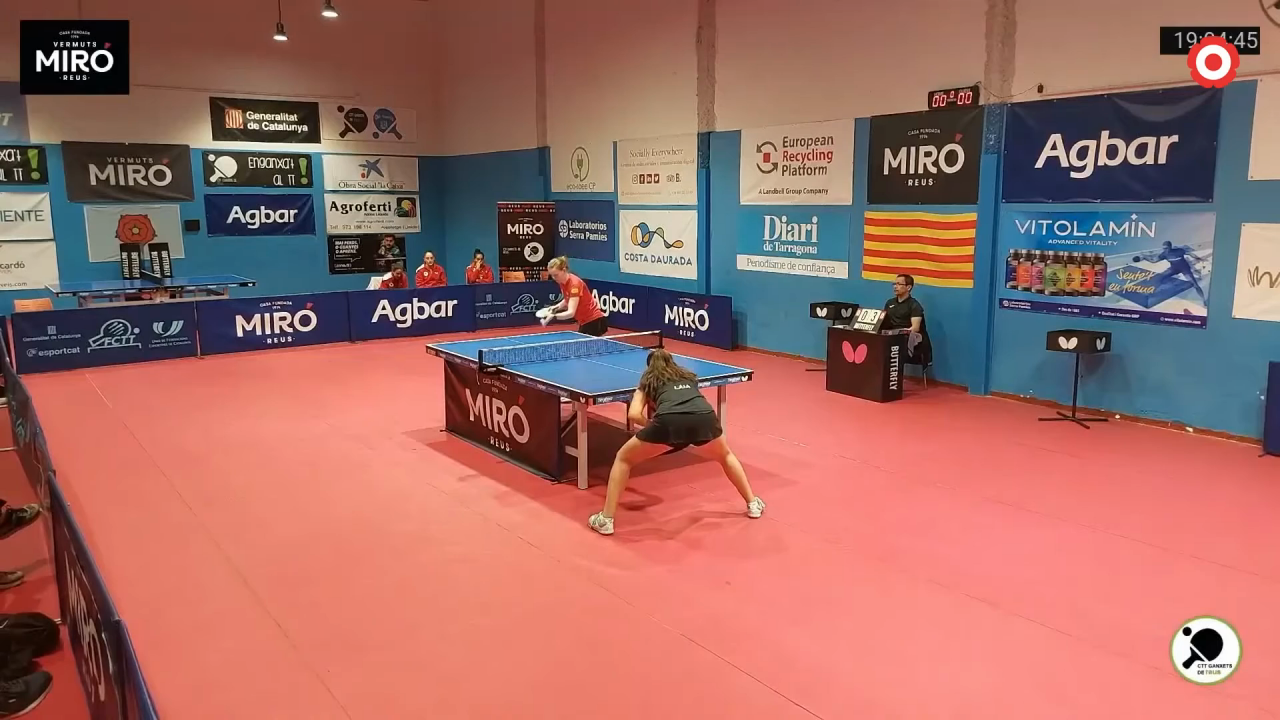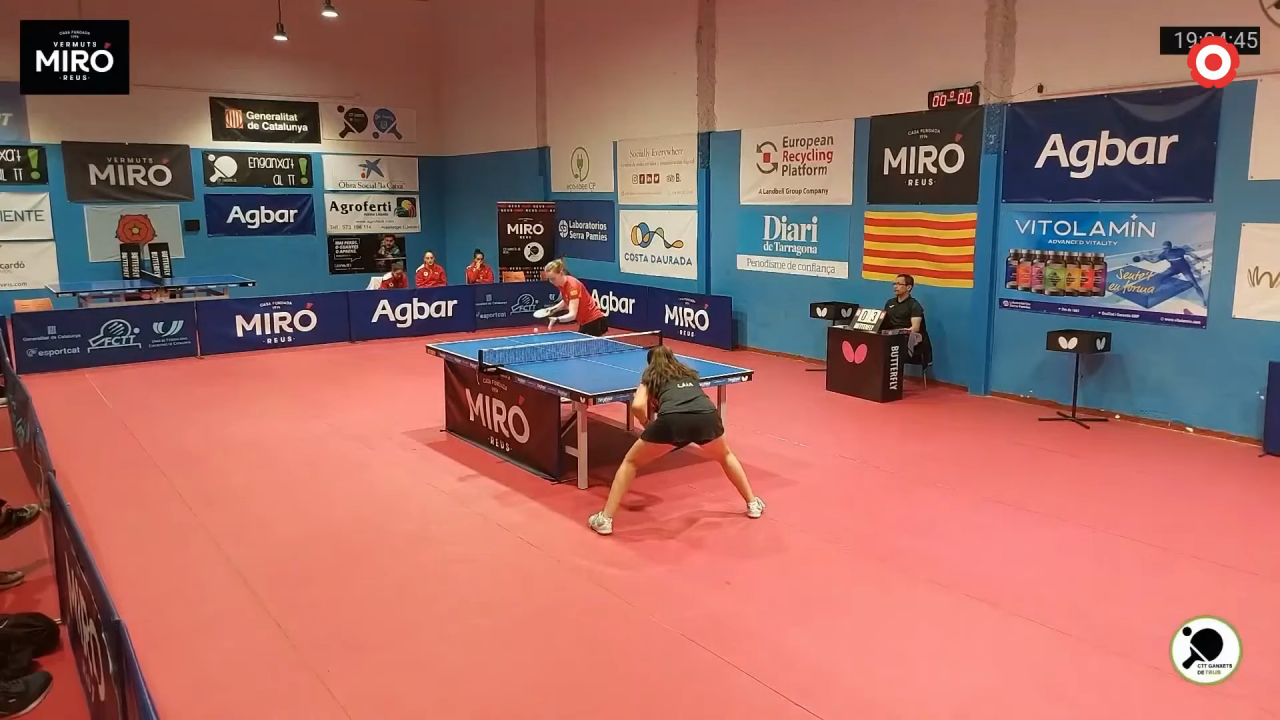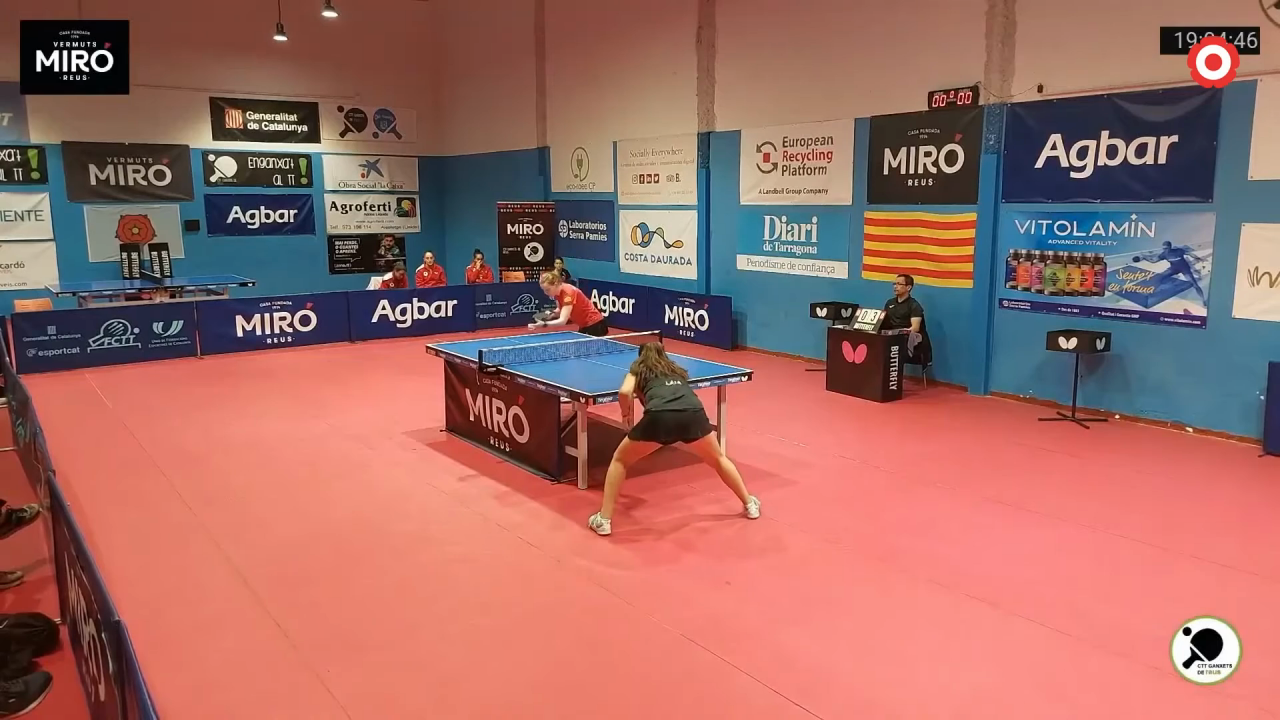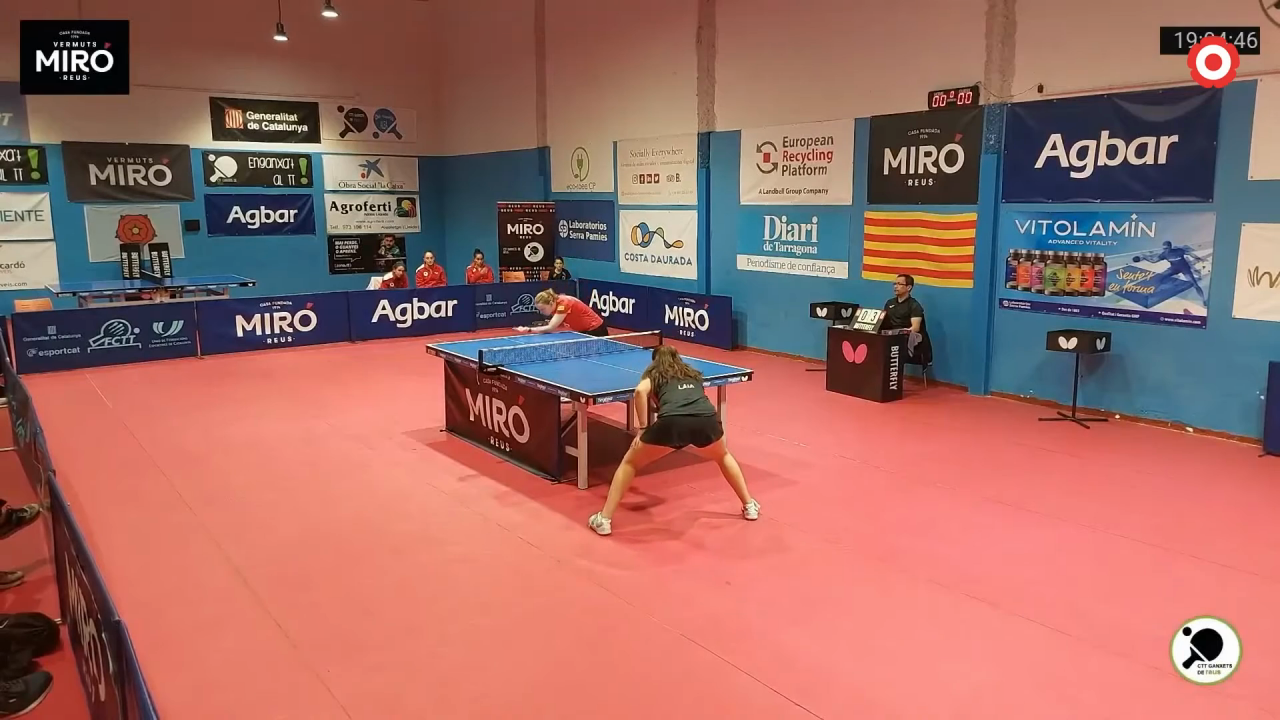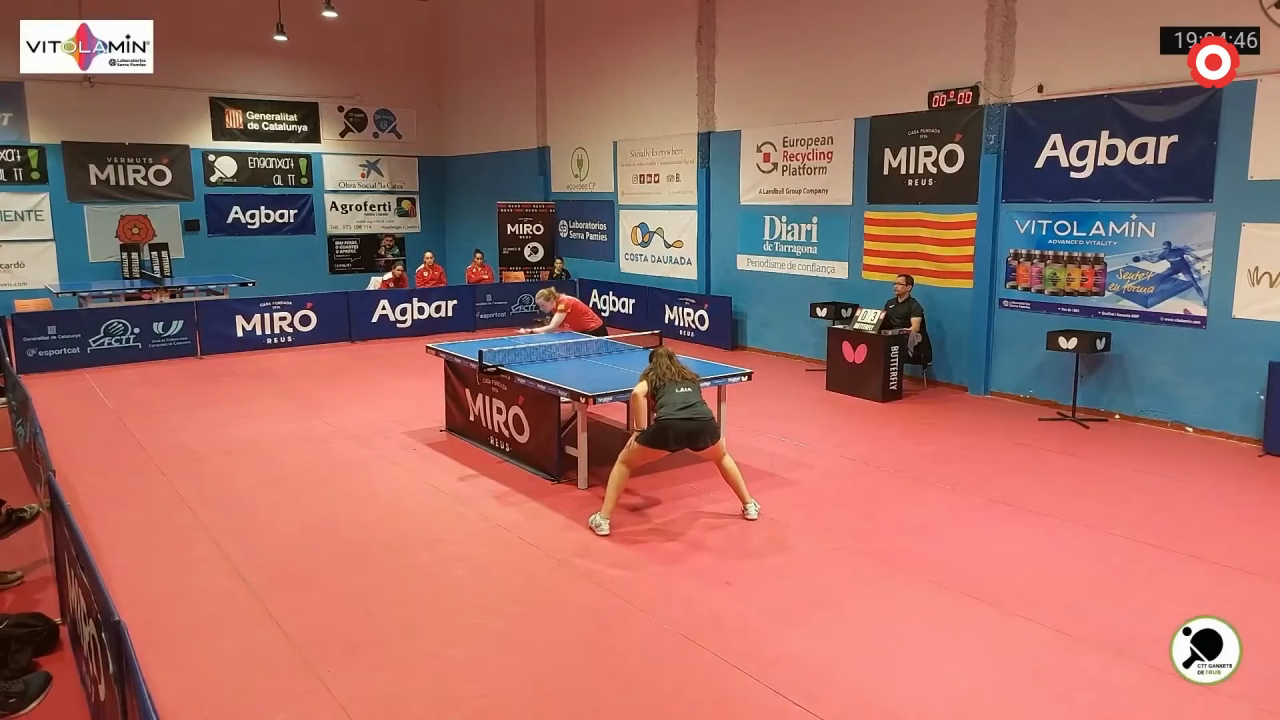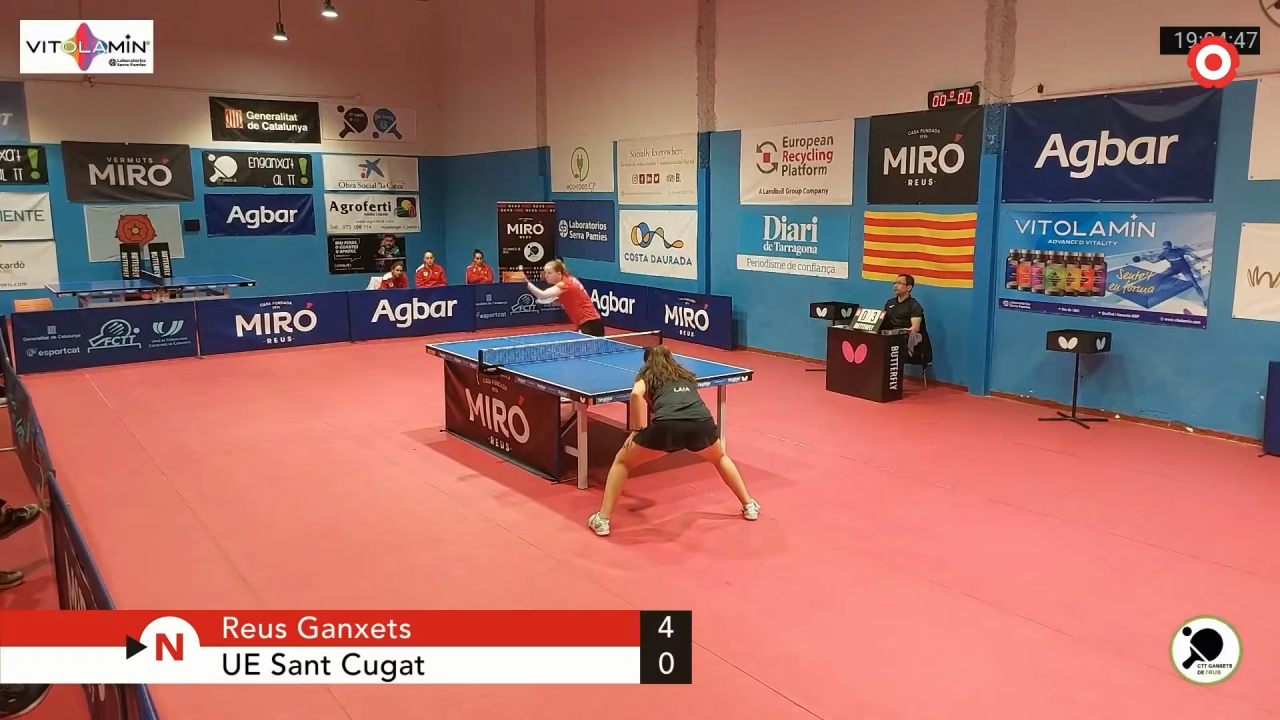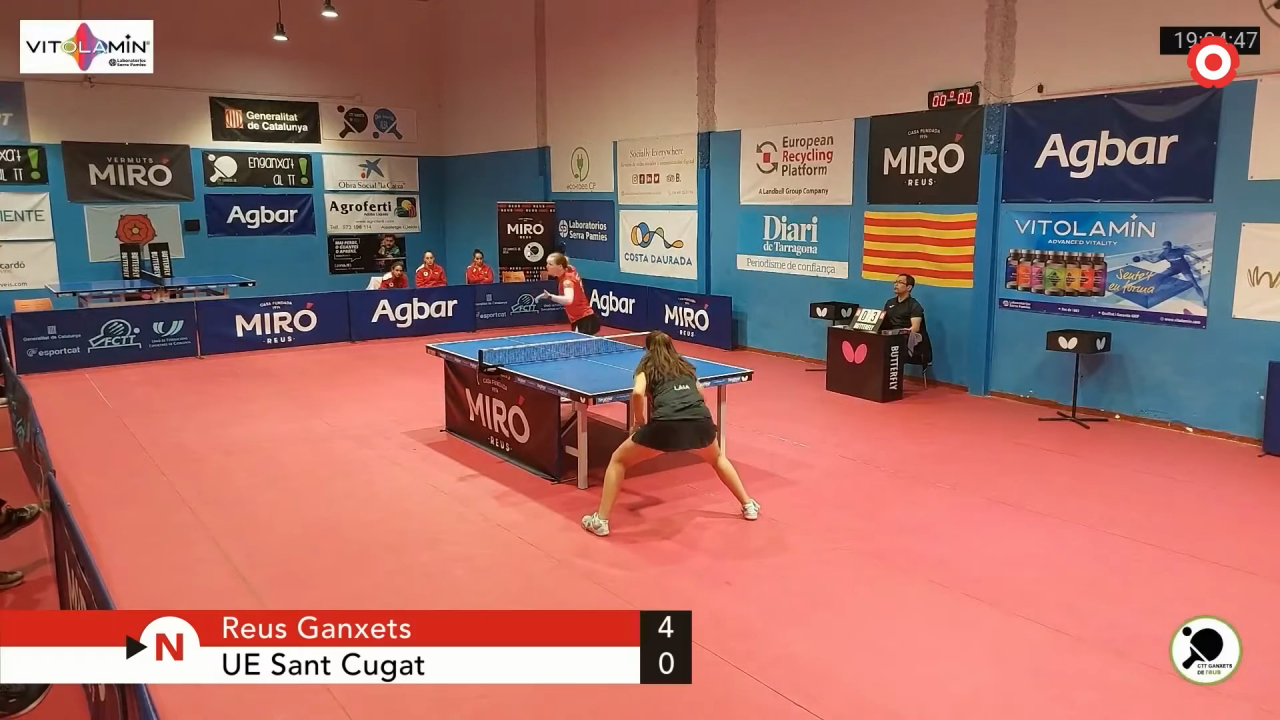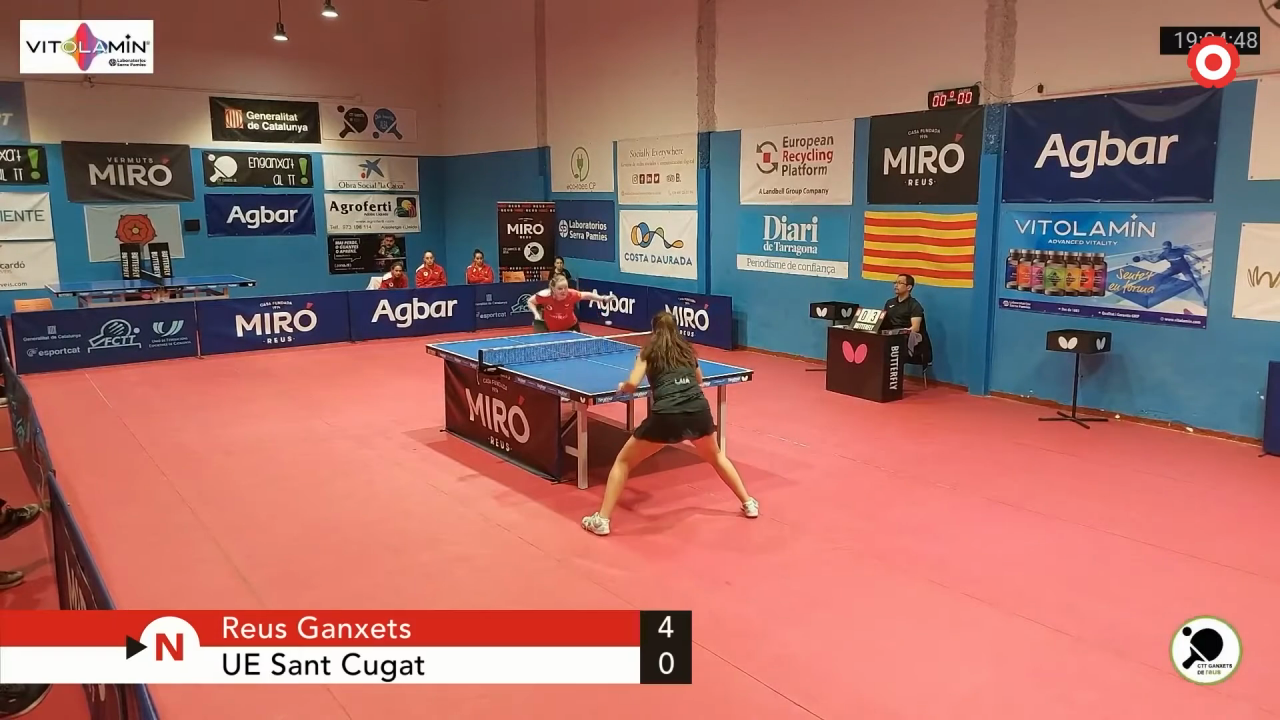
dt=0.4s
person 1, frame 1
left shoulder: (649, 380)
right shoulder: (688, 376)
left elbow: (634, 415)
left wrist: (652, 424)
left hip: (670, 420)
right hip: (703, 417)
left knee: (623, 459)
right knee: (725, 455)
left ankle: (606, 519)
right ankle: (752, 504)
person 1, frame 2
left shoulder: (650, 376)
right shoulder: (689, 373)
left elbow: (637, 406)
left wrist: (646, 423)
left hip: (672, 420)
right hip: (707, 416)
left knee: (630, 461)
right knee: (725, 456)
left ankle: (605, 519)
right ankle: (752, 504)
person 1, frame 3
left shoulder: (639, 369)
right shoulder: (677, 371)
left elbow: (624, 392)
left wrist: (626, 415)
left hip: (659, 416)
right hip: (693, 413)
left knee: (620, 460)
right knee: (717, 459)
left ankle: (604, 520)
right ankle: (750, 504)
person 1, frame 4
left shoulder: (653, 374)
right shoulder: (693, 374)
left elbow: (640, 391)
left wrist: (643, 427)
left hip: (672, 421)
right hip: (707, 418)
left knee: (629, 462)
right knee: (723, 456)
left ankle: (604, 519)
right ankle: (749, 506)
person 1, frame 5
left shoulder: (651, 376)
right shoulder: (691, 377)
left elbow: (637, 393)
left wrist: (640, 430)
left hip: (669, 425)
right hip: (703, 423)
left knee: (624, 462)
right knee: (722, 457)
left ankle: (603, 520)
right ankle: (749, 506)
person 1, frame 6
left shoulder: (647, 375)
right shoulder: (686, 375)
left elbow: (636, 394)
left wrist: (637, 430)
left hip: (667, 426)
right hip: (701, 423)
left knee: (622, 461)
right knee: (720, 458)
left ankle: (603, 520)
right ankle: (748, 505)
person 1, frame 7
left shoulder: (647, 367)
right shoulder: (686, 367)
left elbow: (638, 393)
left wrist: (639, 423)
left hip: (666, 424)
right hip: (700, 420)
left knee: (618, 460)
right knee: (717, 459)
left ankle: (601, 520)
right ankle: (748, 505)
person 1, frame 8
left shoulder: (649, 352)
right shoulder: (687, 351)
left elbow: (632, 384)
left wrist: (622, 388)
left hip: (665, 416)
right hip: (699, 412)
left knee: (623, 462)
right knee: (715, 456)
left ankle: (602, 519)
right ankle: (748, 503)
